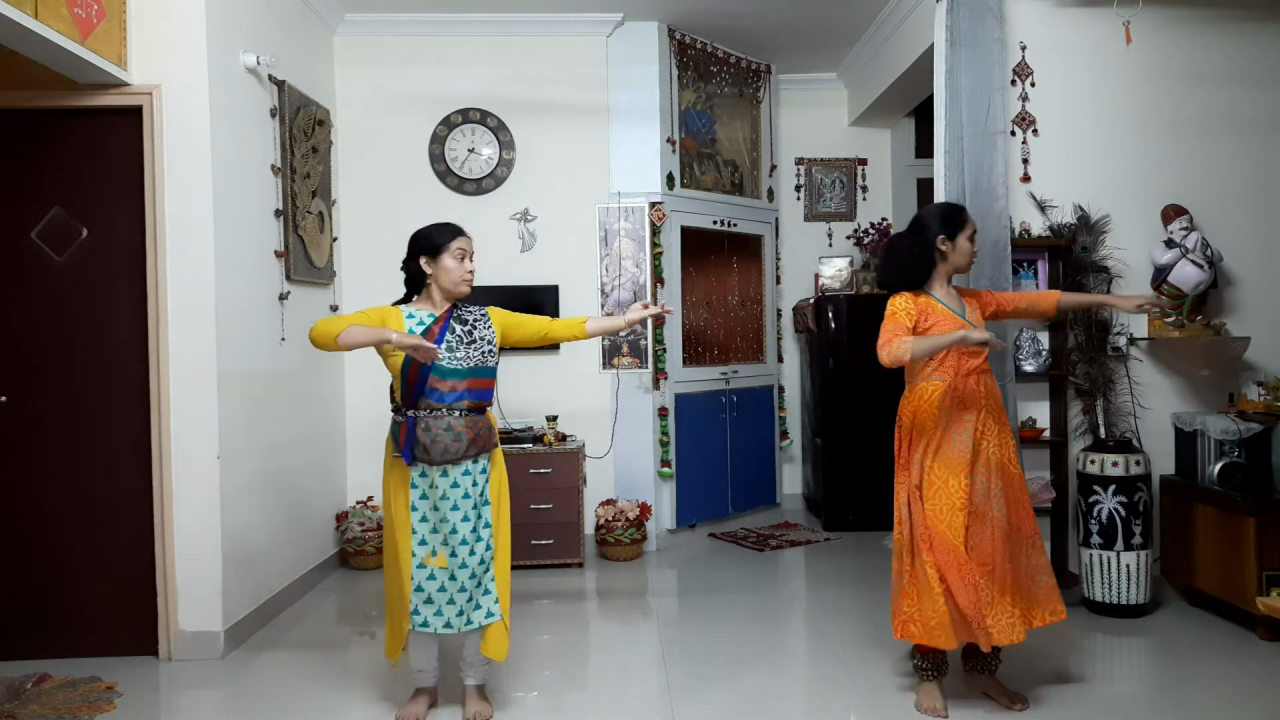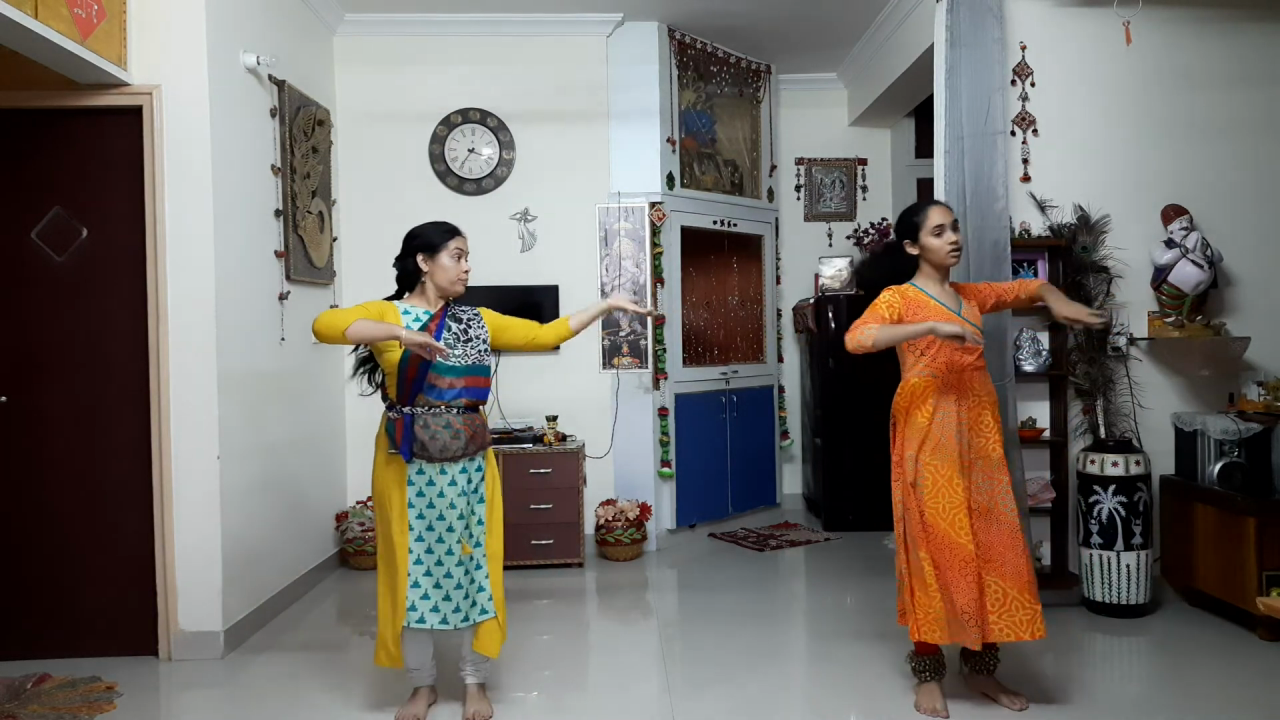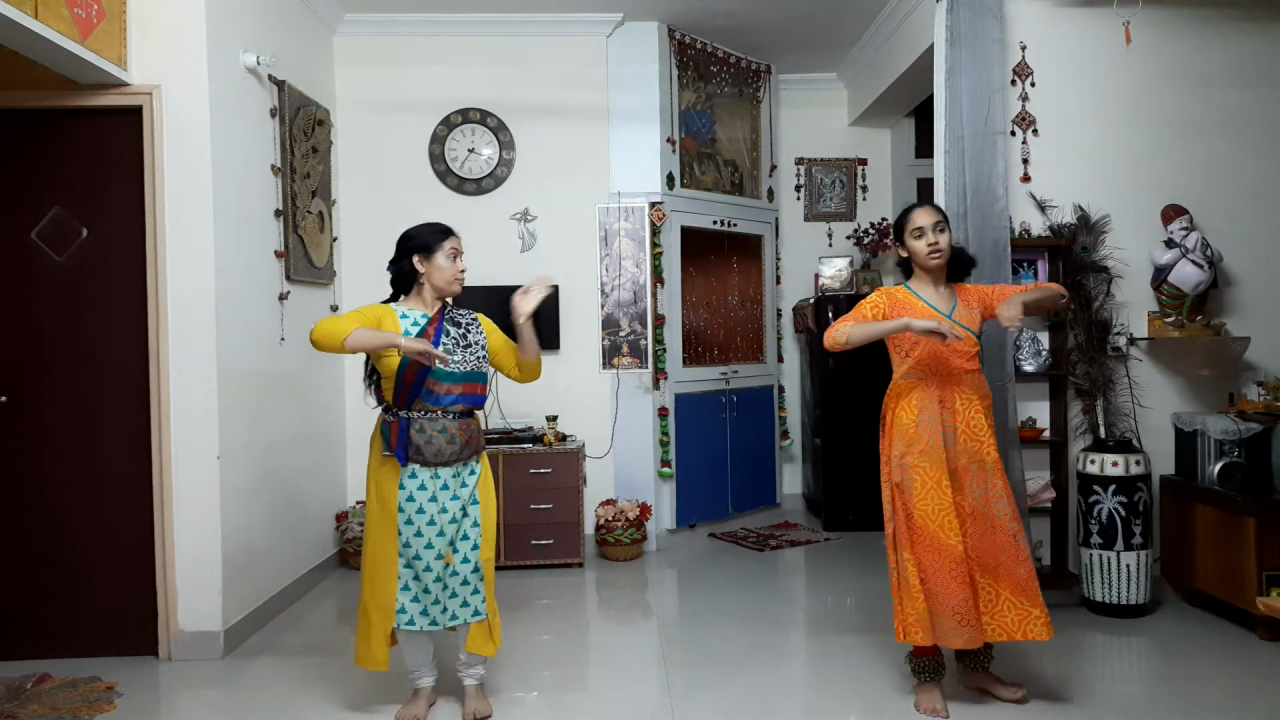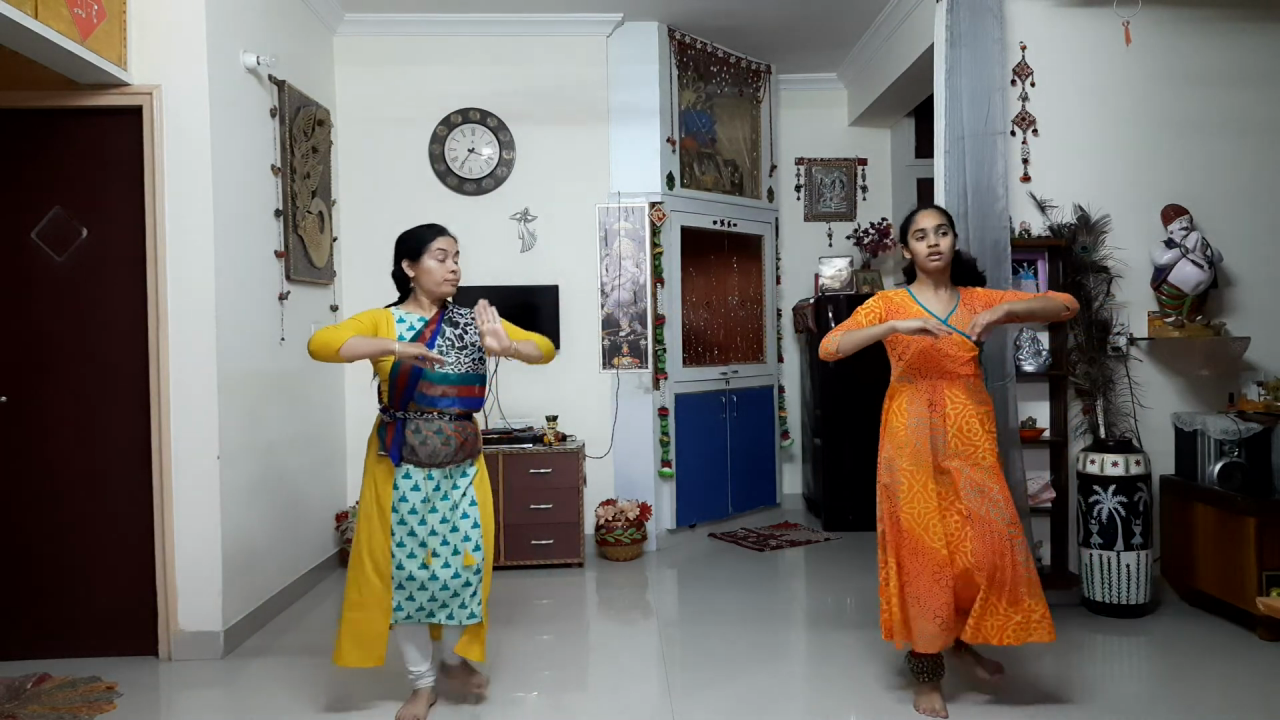
dt=0.2s
person 1, frame 1
left shoulder: (974, 299)
right shoulder: (907, 303)
left elbow: (1039, 301)
right elbow: (889, 353)
left wrist: (1108, 300)
right wrist: (963, 336)
left hip: (985, 435)
right hip: (937, 438)
left knee: (996, 542)
right knee: (943, 548)
left ankle: (981, 668)
right ankle: (929, 674)
person 1, frame 2
left shoulder: (972, 295)
right shoulder: (896, 297)
left elbow: (1033, 287)
right elbow: (856, 339)
left wrist: (1062, 304)
right wrist: (936, 327)
left hip: (980, 430)
right hip: (927, 433)
left knee: (993, 543)
right knee: (936, 546)
left ankle: (982, 669)
right ankle: (928, 675)
person 1, frame 3
left shoulder: (976, 297)
right shoulder: (889, 299)
left elbow: (1055, 293)
right elbow: (833, 337)
left wrist: (1020, 299)
right wrist: (908, 323)
left hip: (973, 435)
right hip: (917, 436)
left knee: (989, 544)
right knee: (928, 548)
left ankle: (975, 664)
right ankle: (927, 676)
person 1, frame 4
left shoulder: (981, 301)
right shoulder: (888, 303)
left elbow: (1067, 305)
right elbow: (828, 348)
left wrist: (1007, 308)
right wrist: (896, 326)
left hip: (970, 437)
right hip: (911, 439)
left knee: (991, 545)
right knee: (919, 551)
left ankle: (965, 637)
right ankle: (926, 677)
person 2, frame 1
left shoulder: (489, 321)
right shoulder: (390, 319)
left elbow: (558, 328)
right elbow: (321, 333)
left wrist: (626, 320)
right wrist: (390, 338)
left hip: (475, 463)
right hip: (414, 465)
left knee: (478, 565)
right knee: (419, 568)
person 2, frame 2
left shoulder: (479, 320)
right shoulder: (386, 314)
left elbow: (545, 335)
right elbow: (325, 325)
left wrist: (605, 306)
right wrist: (401, 335)
left hip: (468, 461)
right hip: (408, 463)
left knee: (472, 562)
right knee: (414, 566)
person 2, frame 3
left shoulder: (473, 323)
right shoulder: (382, 320)
left elbow: (527, 370)
right elbow: (322, 334)
left wrist: (523, 319)
right wrist: (400, 342)
left hip: (464, 465)
right hip: (404, 465)
left knee: (467, 566)
right knee: (409, 569)
person 2, frame 4
left shoulder: (474, 321)
right shoulder: (381, 321)
left elbow: (545, 350)
right elbow: (320, 344)
left wrist: (506, 344)
right wrist: (395, 348)
left hip: (460, 467)
right hip: (400, 467)
left knee: (467, 564)
right knee: (406, 570)
left ankle: (458, 659)
